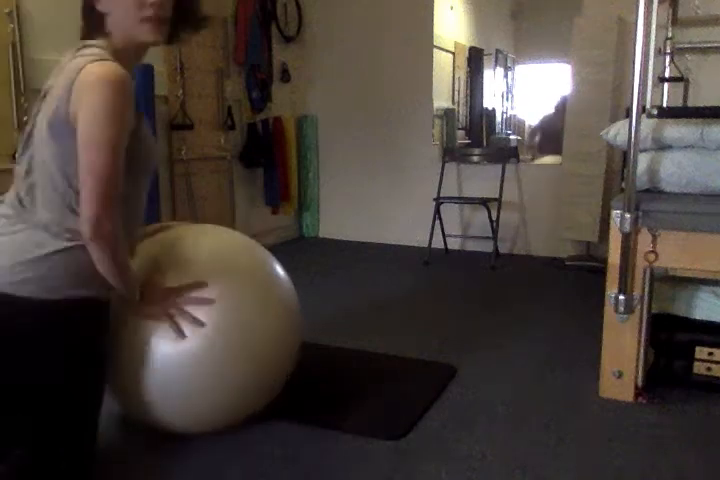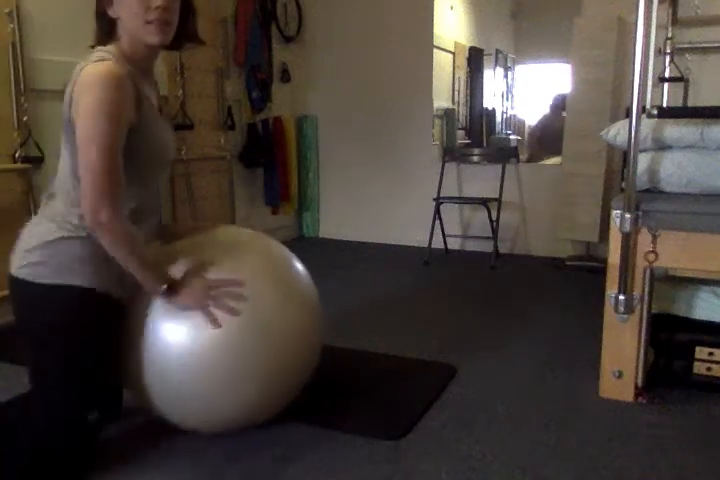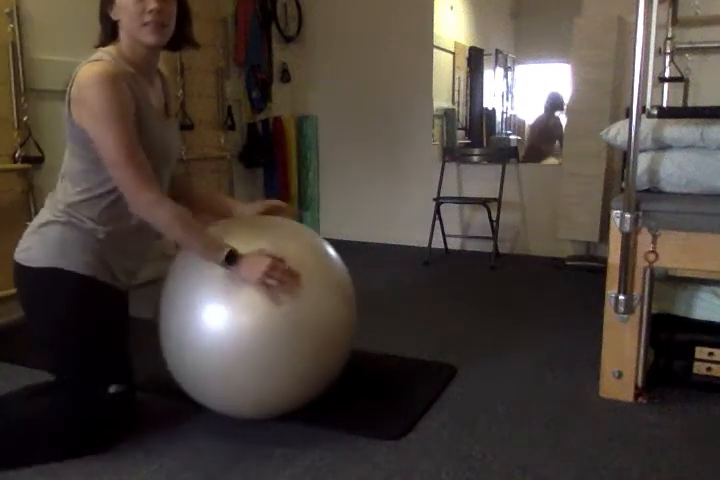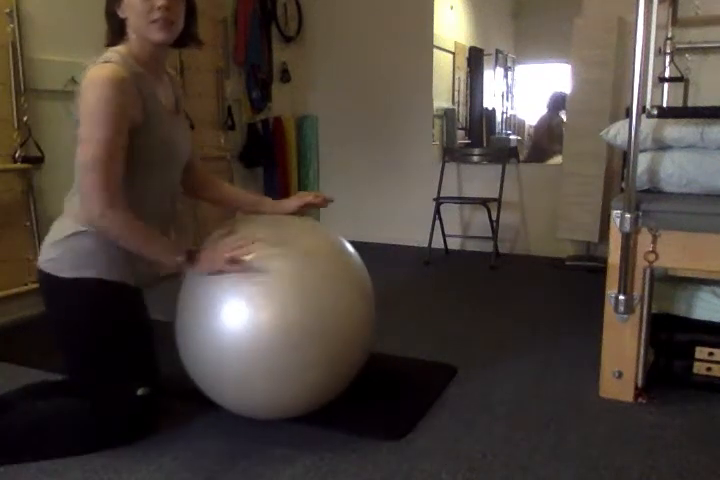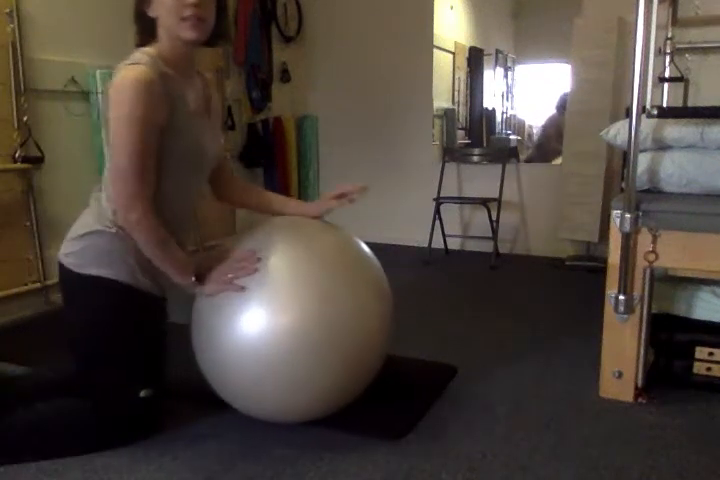
dt=0.3s
person 1, frame 1
left shoulder: (87, 64)
right shoulder: (107, 79)
right elbow: (96, 222)
left wrist: (132, 238)
right wrist: (138, 298)
right hip: (53, 284)
person 1, frame 2
left shoulder: (139, 78)
right shoulder: (107, 77)
right elbow: (100, 212)
left wrist: (167, 233)
right wrist: (167, 288)
left hip: (55, 266)
right hip: (67, 273)
left knee: (97, 402)
person 1, frame 3
left shoulder: (156, 82)
right shoulder: (100, 78)
left elbow: (166, 183)
right elbow: (143, 198)
left wrist: (243, 211)
right wrist: (234, 260)
left hip: (102, 266)
right hip: (64, 262)
left knee: (96, 392)
right knee: (105, 412)
person 1, frame 4
left shoulder: (165, 82)
right shoulder: (110, 80)
left elbow: (190, 177)
right elbow: (101, 207)
left wrist: (275, 207)
right wrist: (188, 259)
left hip: (110, 266)
right hip: (87, 267)
left knee: (106, 388)
right knee: (130, 412)
person 1, frame 5
left shoulder: (202, 87)
right shoulder: (140, 79)
left elbow: (226, 184)
right elbow: (131, 210)
left wrist: (307, 207)
right wrist: (196, 276)
left hip: (144, 265)
right hip: (107, 267)
left knee: (140, 384)
right knee: (130, 415)
